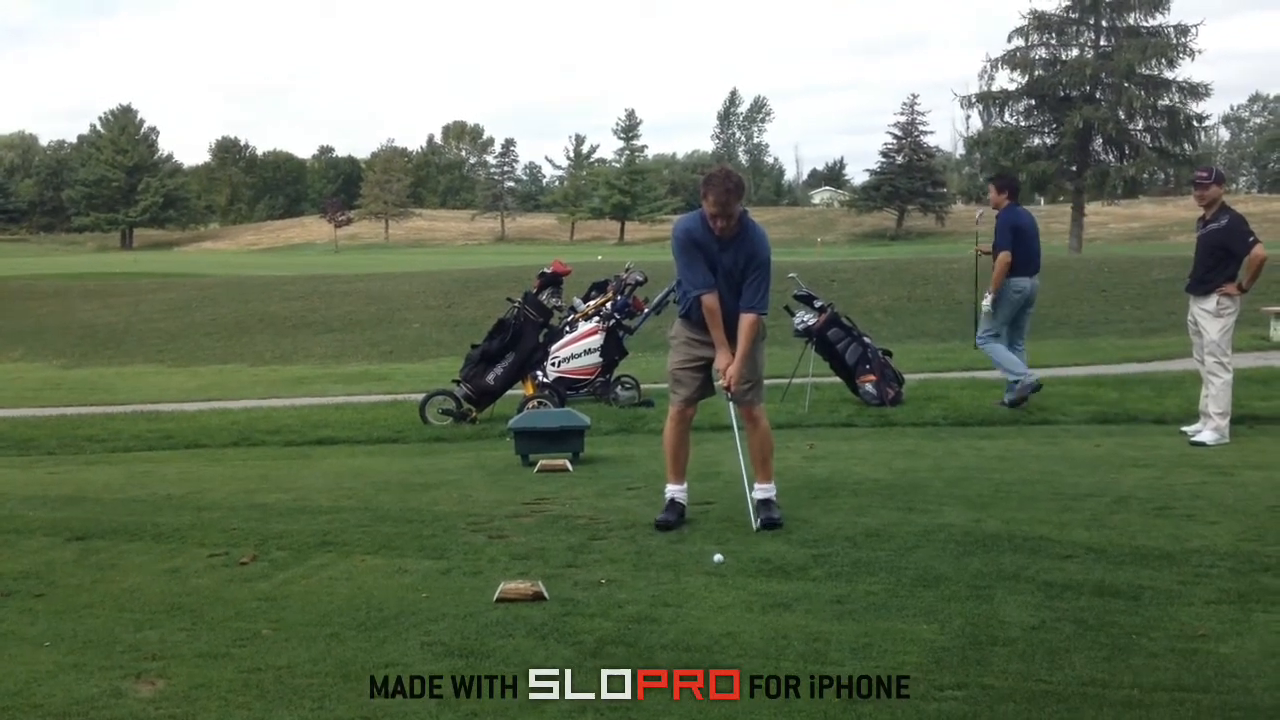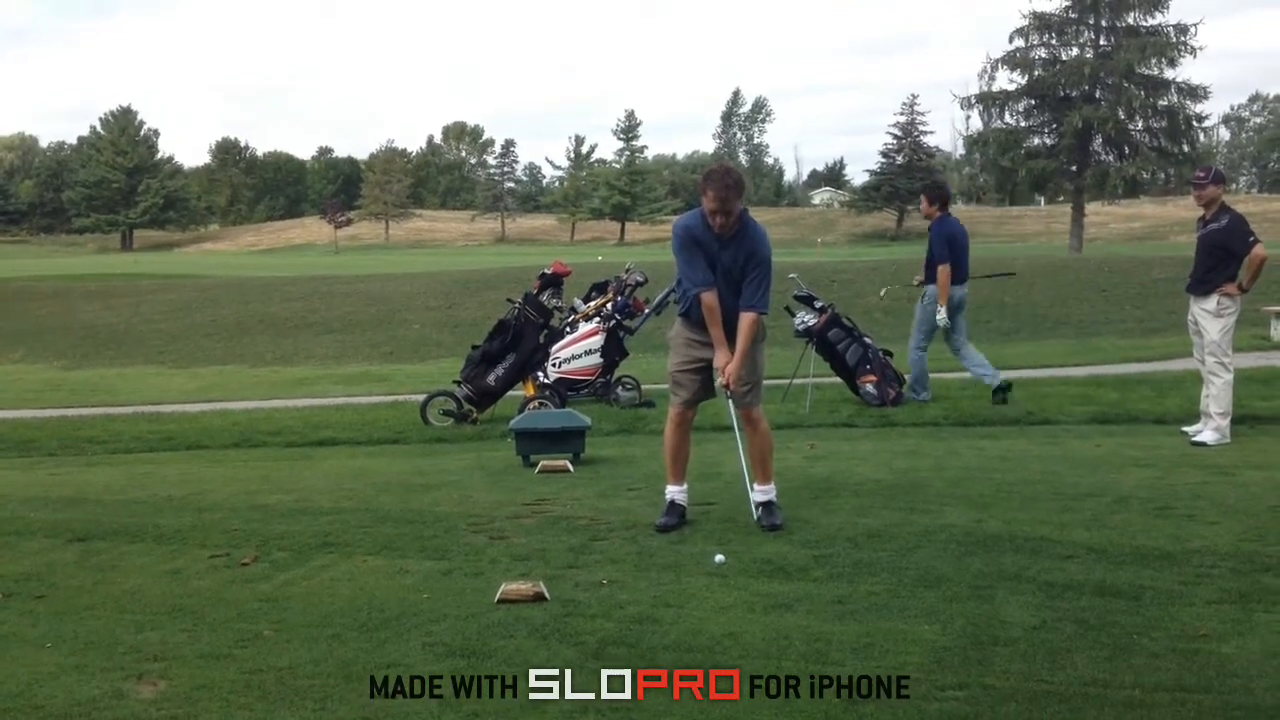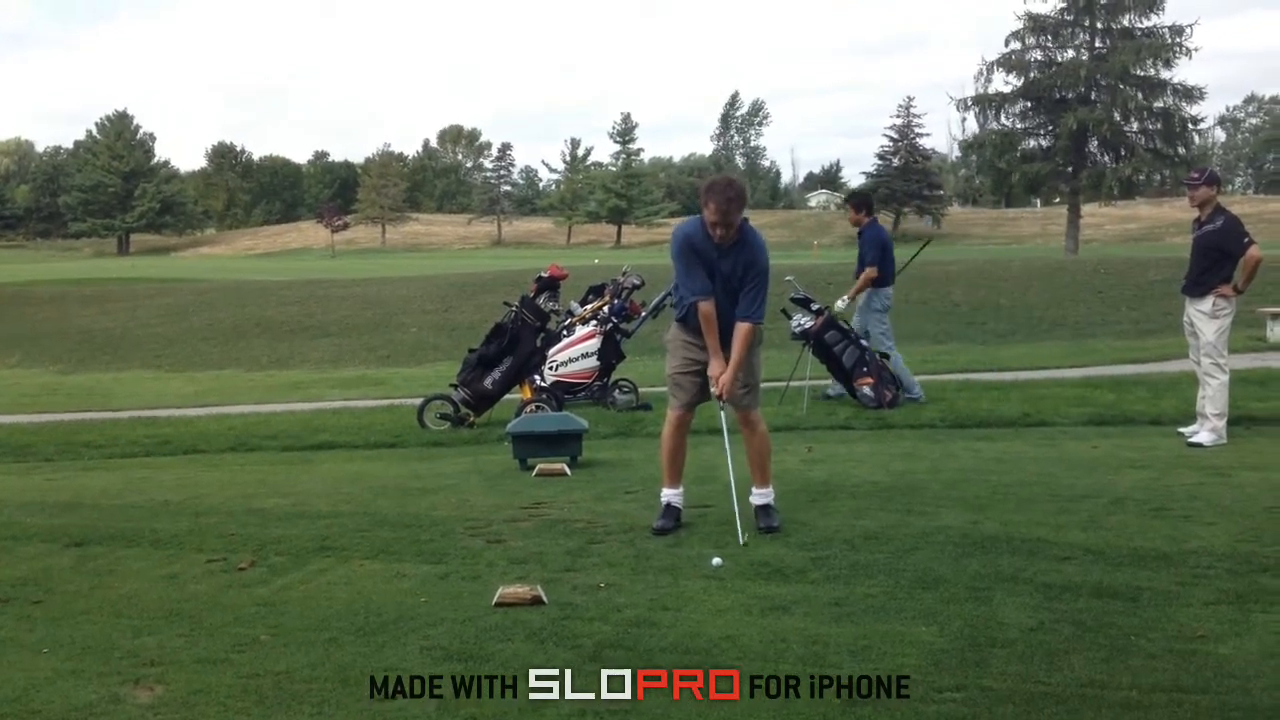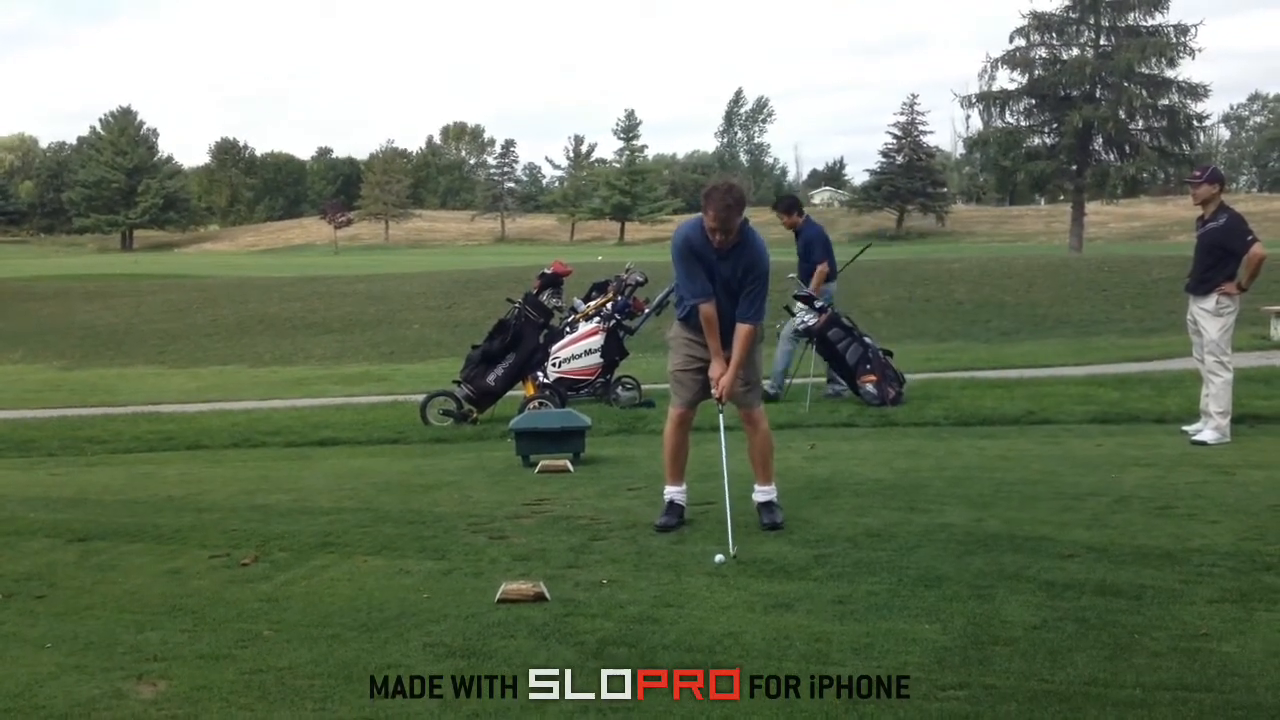
dt=0.5s
person 1, frame 1
left shoulder: (756, 240)
right shoulder: (685, 231)
left elbow: (752, 309)
right elbow: (705, 295)
left wrist: (738, 361)
right wrist: (720, 350)
left hip: (742, 329)
right hip: (694, 329)
left knee: (753, 410)
right knee: (680, 410)
left ankle: (765, 494)
right ankle: (675, 497)
person 1, frame 2
left shoulder: (756, 239)
right shoulder: (685, 229)
left elbow: (752, 308)
right elbow: (705, 293)
left wrist: (737, 359)
right wrist: (719, 350)
left hip: (742, 330)
right hip: (693, 330)
left knee: (751, 413)
right knee: (680, 413)
left ankle: (765, 495)
right ankle: (676, 498)
person 1, frame 3
left shoulder: (755, 248)
right shoulder: (685, 235)
left elbow: (748, 317)
right elbow: (702, 301)
left wrist: (732, 369)
right wrist: (714, 358)
left hip: (739, 336)
right hip: (690, 333)
left knee: (750, 415)
right knee: (678, 415)
left ankle: (763, 499)
right ankle: (672, 500)
person 1, frame 4
left shoulder: (755, 250)
right shoulder: (685, 238)
left elbow: (748, 319)
right elbow: (704, 303)
left wrist: (732, 371)
right wrist: (715, 359)
left hip: (740, 334)
right hip: (692, 331)
left knee: (752, 412)
right knee: (680, 413)
left ankle: (766, 495)
right ankle: (674, 498)
person 2, frame 1
left shoulder: (1230, 220)
right shoulder: (1202, 221)
left elbow: (1258, 254)
left wrist: (1243, 287)
right wrist: (1194, 280)
left hip: (1218, 302)
right hip: (1197, 301)
left knee: (1217, 364)
right knee: (1204, 364)
left ankle: (1218, 428)
right ankle: (1206, 421)
person 2, frame 2
left shoulder: (1231, 220)
right shoulder: (1203, 221)
left elbow: (1259, 253)
left wrist: (1243, 286)
right wrist: (1194, 280)
left hip: (1218, 303)
right hip: (1197, 300)
left knee: (1218, 364)
right knee: (1205, 364)
left ankle: (1219, 428)
right ankle: (1207, 421)
person 2, frame 3
left shoulder: (1225, 222)
right shoulder: (1198, 223)
left elbow: (1254, 255)
left wrist: (1238, 288)
right wrist: (1191, 281)
left hip: (1213, 304)
right hip: (1193, 302)
left knee: (1213, 365)
right knee: (1201, 365)
left ankle: (1215, 429)
right ankle: (1203, 422)
person 2, frame 4
left shoulder: (1229, 220)
right shoulder: (1202, 221)
left elbow: (1257, 253)
left wrist: (1241, 286)
left hip: (1217, 302)
right hip: (1197, 300)
left knee: (1217, 363)
right knee: (1204, 363)
left ankle: (1219, 428)
right ankle: (1207, 420)
person 3, frame 1
left shoulder: (1005, 218)
right shoulder: (1026, 216)
left elbow: (1005, 259)
left wrist: (990, 293)
right wrist: (992, 250)
left hip: (1012, 284)
right hip: (1031, 283)
left knee: (986, 338)
right knee: (1016, 342)
left ankle: (1024, 379)
right ankle: (1015, 394)
person 3, frame 2
left shoulder: (939, 229)
right shoulder: (956, 225)
left elbow: (944, 270)
left wrist: (941, 307)
right wrist: (926, 277)
left hip: (939, 291)
right hip: (959, 290)
left knee: (918, 344)
right knee: (959, 344)
left ankle: (918, 392)
right ankle: (996, 382)
person 3, frame 3
left shoulder: (872, 235)
right shoulder: (874, 231)
left elbow: (871, 272)
left wrist: (847, 298)
left hip: (875, 295)
right hip: (871, 294)
left knee: (884, 347)
left ankle: (913, 392)
right ankle: (840, 387)
person 3, frame 4
left shoulder: (812, 233)
right shoulder: (804, 231)
left elbow: (823, 269)
left hip: (818, 291)
right hip: (816, 290)
left knee: (789, 336)
left ankle: (774, 388)
right ankle: (838, 385)
